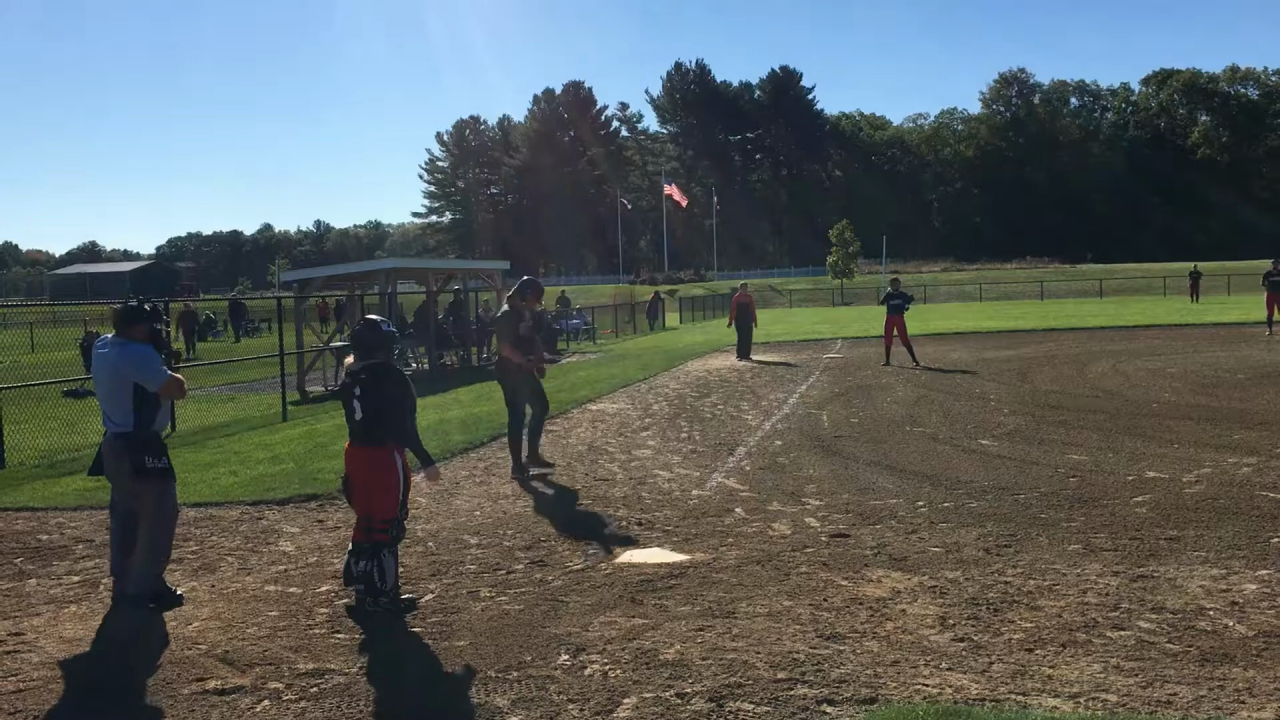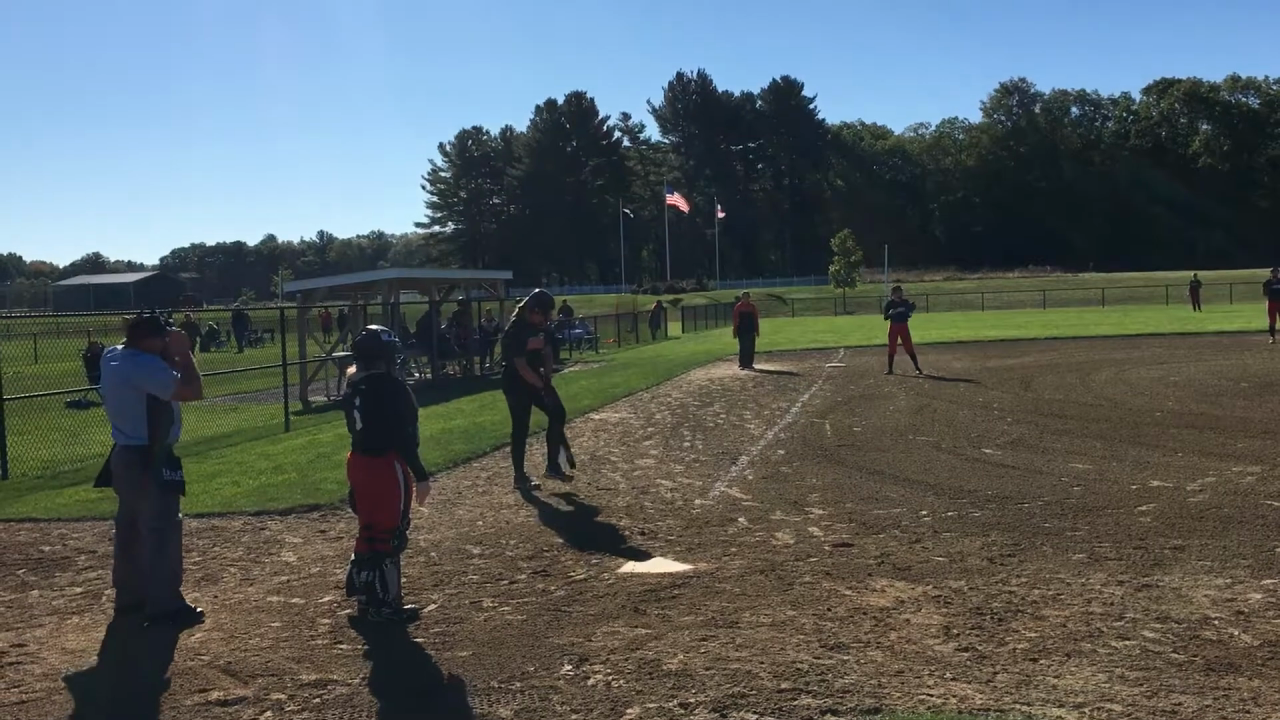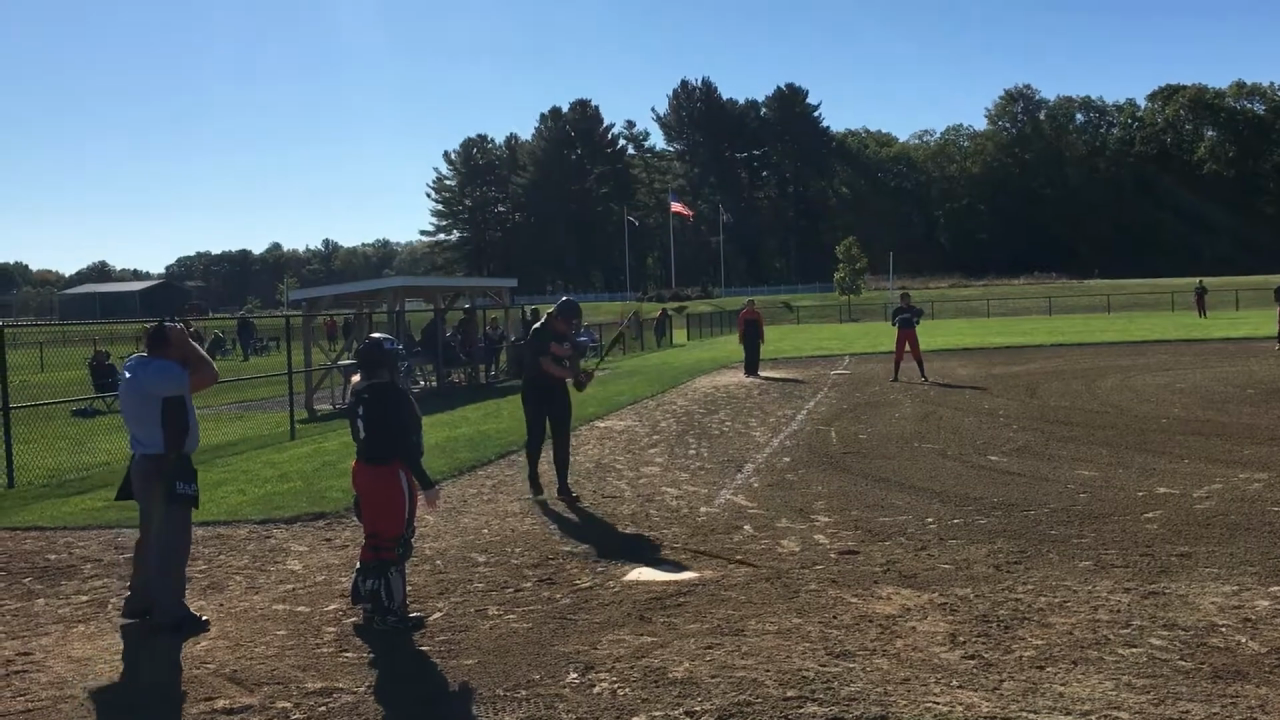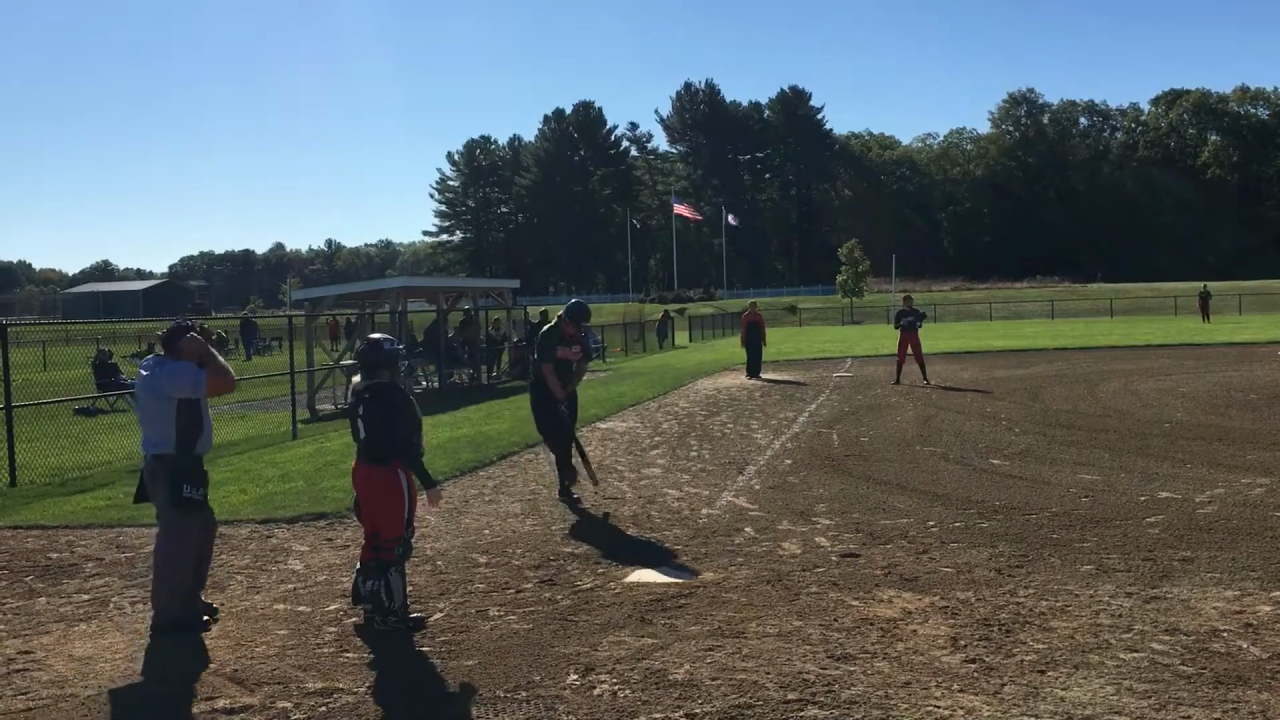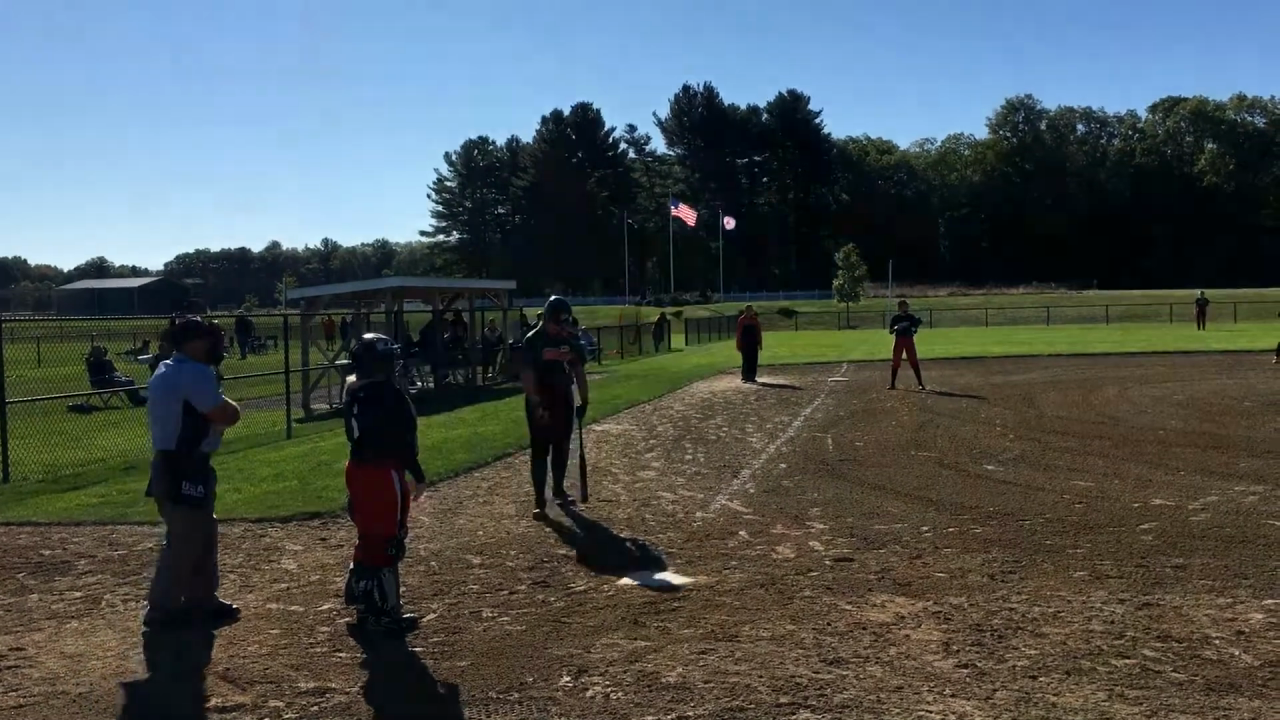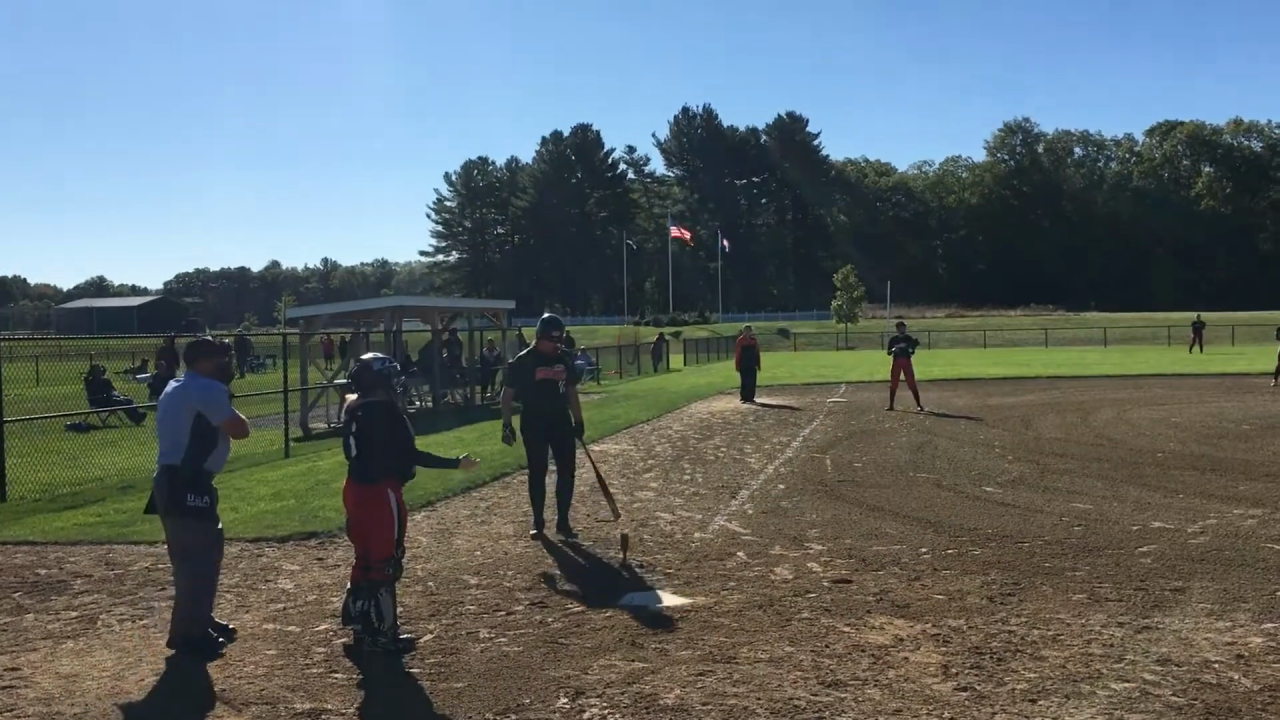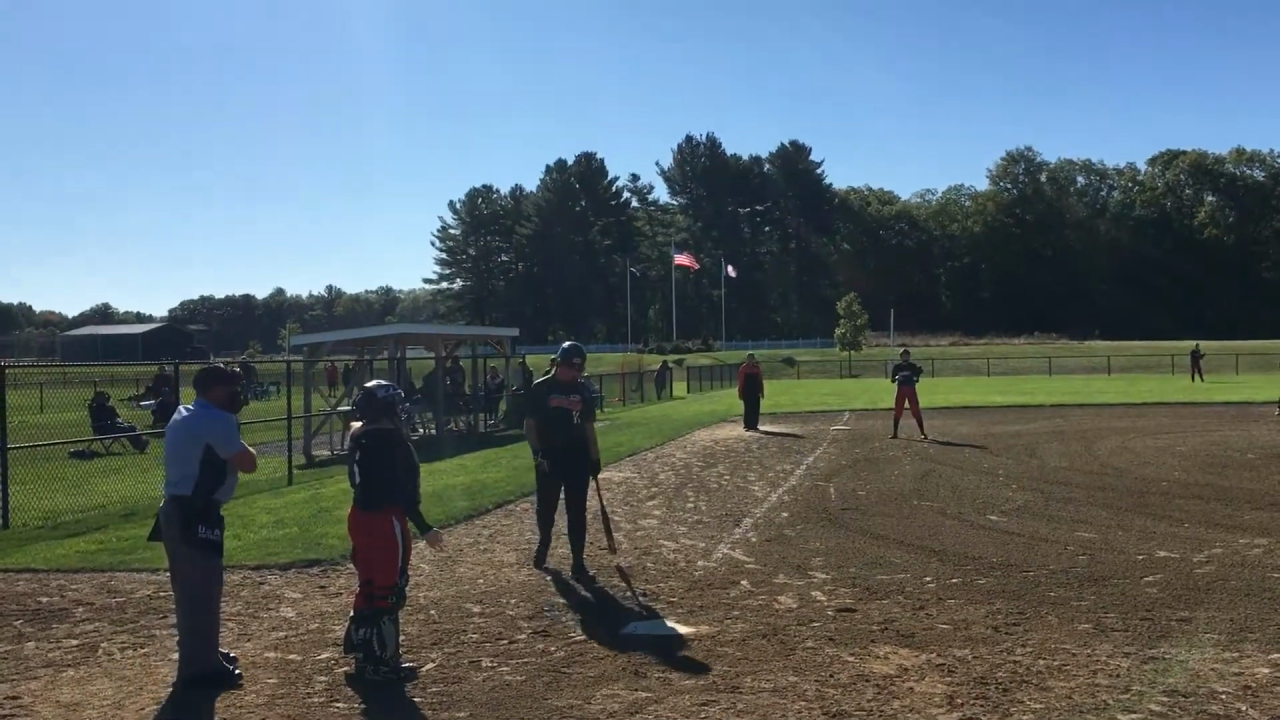
dt=0.4s
person 1, frame 1
left shoulder: (103, 347)
right shoulder: (138, 354)
right elbow: (178, 389)
right wrist: (168, 373)
left hip: (116, 444)
right hip: (140, 447)
left knee: (125, 517)
right knee: (160, 514)
left ankle: (126, 585)
right ankle: (147, 586)
person 1, frame 2
left shoulder: (112, 358)
right shoulder: (146, 366)
right elbow: (192, 391)
right wrist: (183, 353)
left hip: (125, 456)
right hip: (150, 460)
left knee: (130, 529)
right knee: (163, 530)
left ankle: (130, 596)
right ankle: (165, 603)
person 1, frame 3
left shoulder: (135, 367)
right shoulder: (160, 373)
right elbow: (209, 376)
right wrist: (186, 341)
left hip: (147, 464)
right hip: (166, 469)
left knee: (153, 537)
right knee: (173, 540)
left ankle: (140, 600)
right ankle: (170, 612)
person 1, frame 4
left shoulder: (151, 368)
right shoulder: (178, 372)
right elbow: (226, 382)
right wrist: (206, 349)
left hip: (165, 465)
right hip: (176, 470)
left knee: (201, 529)
right knee: (177, 540)
left ankle: (187, 600)
right ankle: (170, 614)
person 1, frame 5
left shoulder: (166, 371)
right shoulder: (194, 373)
right elbow: (226, 417)
right wrist: (231, 406)
left hip: (174, 465)
right hip: (184, 469)
left knee: (201, 535)
right knee: (183, 542)
left ankle: (200, 600)
right ankle: (163, 609)
person 1, frame 6
left shoulder: (175, 389)
right shoulder: (207, 389)
right elbow: (240, 430)
right wrist: (231, 412)
left hip: (174, 482)
right hip: (188, 486)
left knee: (189, 557)
right knee: (202, 556)
left ankle: (196, 625)
right ankle: (189, 632)
person 1, frame 7
left shoulder: (182, 416)
right shoulder: (217, 420)
right elbow: (248, 464)
right wrist: (242, 448)
left hip: (177, 511)
right hip: (196, 516)
left knee: (192, 588)
right knee: (201, 590)
left ankle: (201, 654)
right ankle: (199, 667)
person 2, frame 1
left shoulder: (350, 377)
right shoulder: (390, 377)
left elbow: (353, 419)
right elbow: (402, 426)
right wrist: (426, 461)
left hip: (357, 453)
right hip: (384, 456)
left knee: (366, 521)
right knee: (387, 524)
left ankle: (363, 588)
right ankle: (382, 594)
person 2, frame 2
left shoulder: (354, 386)
right shoulder: (390, 387)
left elbow: (357, 428)
right elbow: (402, 436)
right wrist: (421, 475)
left hip: (360, 463)
right hip: (386, 465)
left knee: (369, 531)
right knee: (390, 535)
left ankle: (366, 598)
right ankle: (385, 604)
person 2, frame 3
left shoulder: (359, 394)
right shoulder: (393, 395)
left elbow: (363, 437)
right elbow: (405, 445)
right wrist: (426, 483)
left hip: (365, 471)
right hip: (390, 474)
left knee: (375, 540)
right knee: (394, 543)
left ankle: (371, 605)
right ankle: (390, 613)
person 2, frame 4
left shoulder: (359, 393)
right shoulder: (393, 395)
left elbow: (363, 436)
right elbow: (406, 445)
right wrist: (428, 483)
left hip: (365, 470)
right hip: (390, 474)
left knee: (375, 539)
right knee: (394, 543)
left ankle: (372, 604)
right ankle: (391, 612)
person 2, frame 5
left shoulder: (354, 391)
right shoulder: (389, 395)
right elbow: (402, 443)
right wrist: (419, 477)
left hip: (358, 470)
right hip: (383, 474)
left knee: (368, 539)
right knee: (388, 542)
left ankle: (365, 604)
right ankle: (384, 612)
person 2, frame 6
left shoulder: (353, 409)
right shoulder: (386, 412)
right elbow: (409, 455)
right wrist: (455, 463)
left hip: (357, 488)
right hip: (381, 492)
left knee: (366, 558)
right knee: (385, 561)
left ankle: (362, 624)
right ankle: (380, 632)
person 2, frame 7
left shoulder: (360, 437)
right shoulder: (391, 440)
right elbow: (402, 490)
right wrist: (425, 528)
left hip: (361, 516)
right hip: (385, 521)
left knee: (370, 587)
right knee: (389, 591)
left ankle: (365, 654)
right ankle: (381, 662)
person 3, frame 1
left shoulder: (526, 314)
right shoulder: (505, 317)
left elbow: (533, 337)
right elbow: (505, 350)
left wrist: (539, 358)
right wrist: (528, 363)
left hip: (524, 369)
right hip: (510, 372)
left knee: (541, 406)
right knee: (516, 416)
left ankle: (532, 455)
right ankle: (517, 466)
person 3, frame 2
left shoulder: (539, 326)
right shoulder: (515, 330)
left elbow: (545, 350)
right elbow: (521, 366)
left wrist: (547, 374)
right wrist: (542, 387)
left hip: (537, 379)
right hip: (516, 383)
left knee: (558, 414)
right knee: (521, 428)
left ankle: (553, 466)
right ankle: (519, 476)
person 3, frame 3
left shoulder: (569, 335)
right shoulder: (539, 332)
left elbow: (573, 361)
right elbow: (547, 365)
left wrist: (579, 377)
right wrist: (576, 377)
left hip: (559, 388)
right hip: (535, 389)
left knee: (562, 437)
right knee: (536, 435)
left ankle: (563, 486)
right ankle: (533, 475)
person 3, frame 4
left shoulder: (581, 338)
right shoulder: (548, 335)
left elbow: (581, 368)
right elbow: (547, 371)
left wrist: (568, 392)
right wrist: (560, 399)
left hip: (566, 392)
right hip: (543, 390)
left knee: (566, 438)
right knee: (548, 431)
left ankle: (565, 488)
right ankle: (567, 469)
person 3, frame 5
left shoulder: (571, 339)
right shoulder: (533, 340)
left elbow: (579, 371)
right elbow: (528, 376)
left wrist: (584, 401)
right wrist: (537, 405)
left hip: (563, 400)
right hip: (539, 403)
left knee: (561, 448)
right knee: (540, 451)
left ankle: (558, 489)
right ankle: (540, 501)
person 3, frame 6
left shoulder: (565, 358)
right shoulder: (523, 361)
left elbow: (571, 392)
right elbow: (507, 395)
left wrist: (578, 421)
right wrist: (507, 424)
left hip: (561, 421)
right hip: (533, 423)
left knee: (567, 471)
right knee: (537, 473)
left ankle: (563, 522)
right ankle: (538, 521)
person 3, frame 7
left shoulder: (583, 391)
right shoulder: (541, 388)
left elbow: (588, 426)
right elbow: (529, 425)
left wrist: (595, 458)
right wrist: (537, 453)
left hip: (578, 456)
right hip: (549, 457)
left knee: (577, 511)
right knee: (546, 506)
left ankle: (578, 564)
right ankle: (544, 541)
